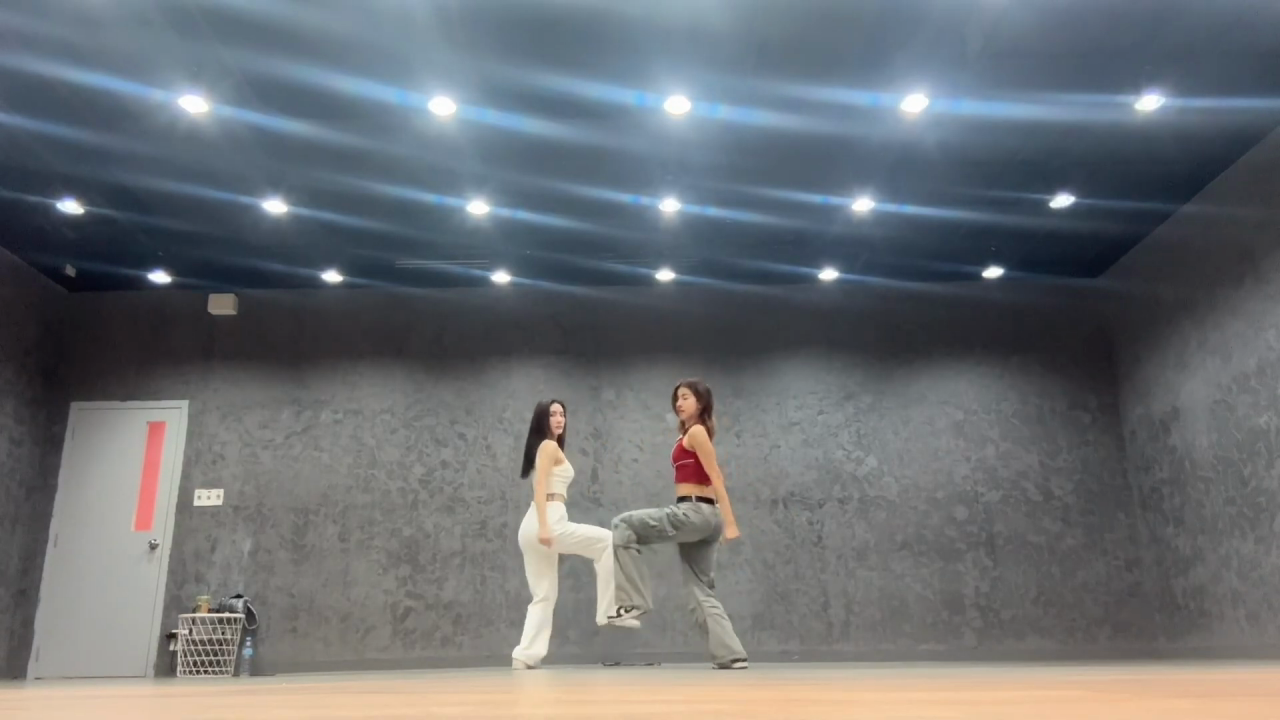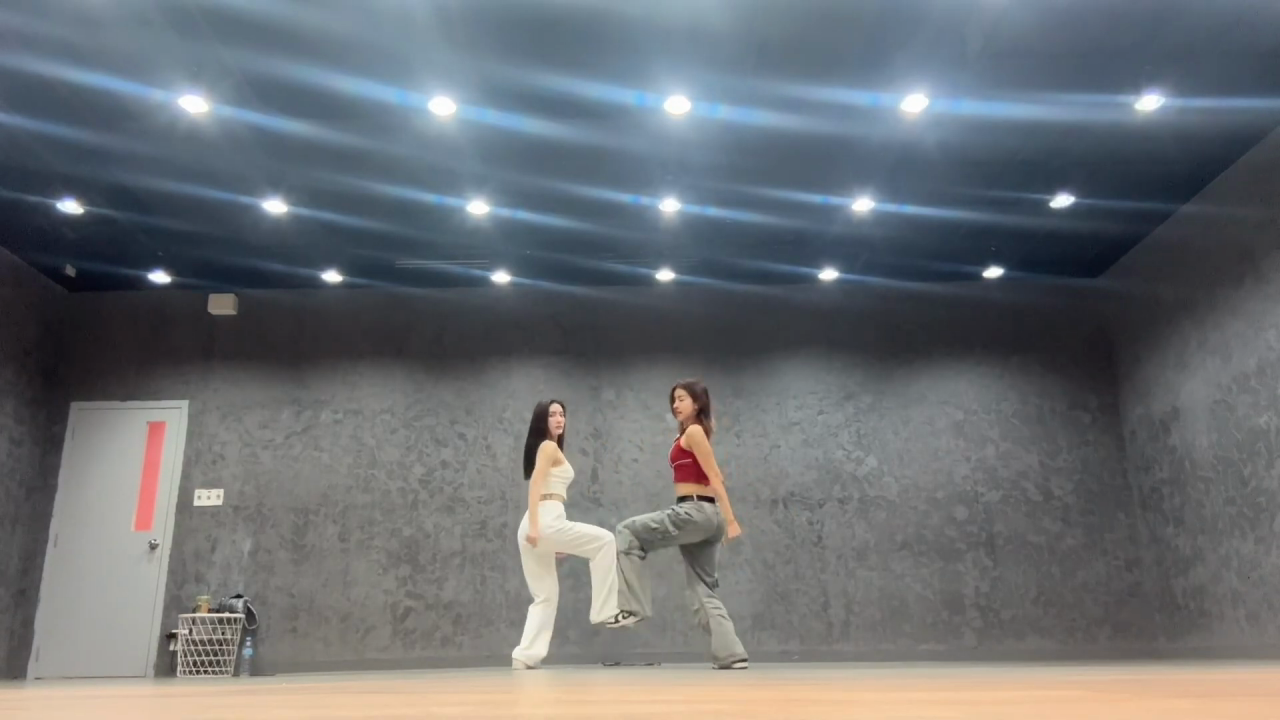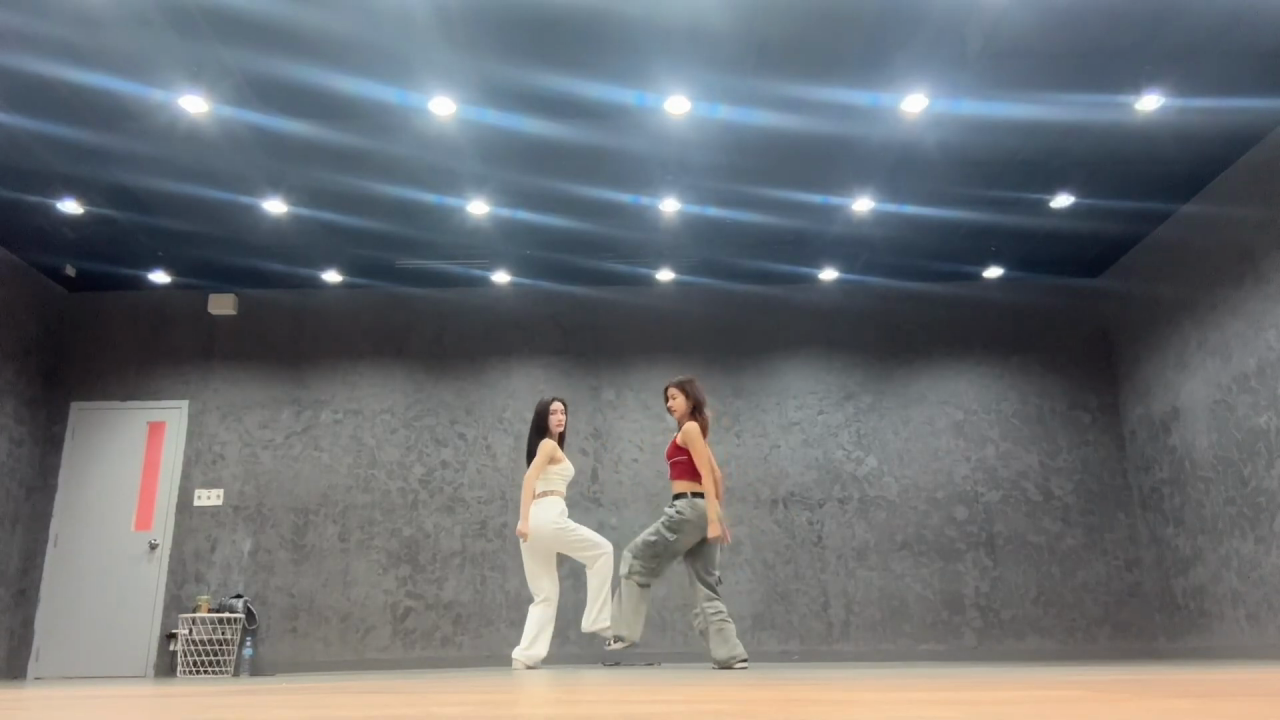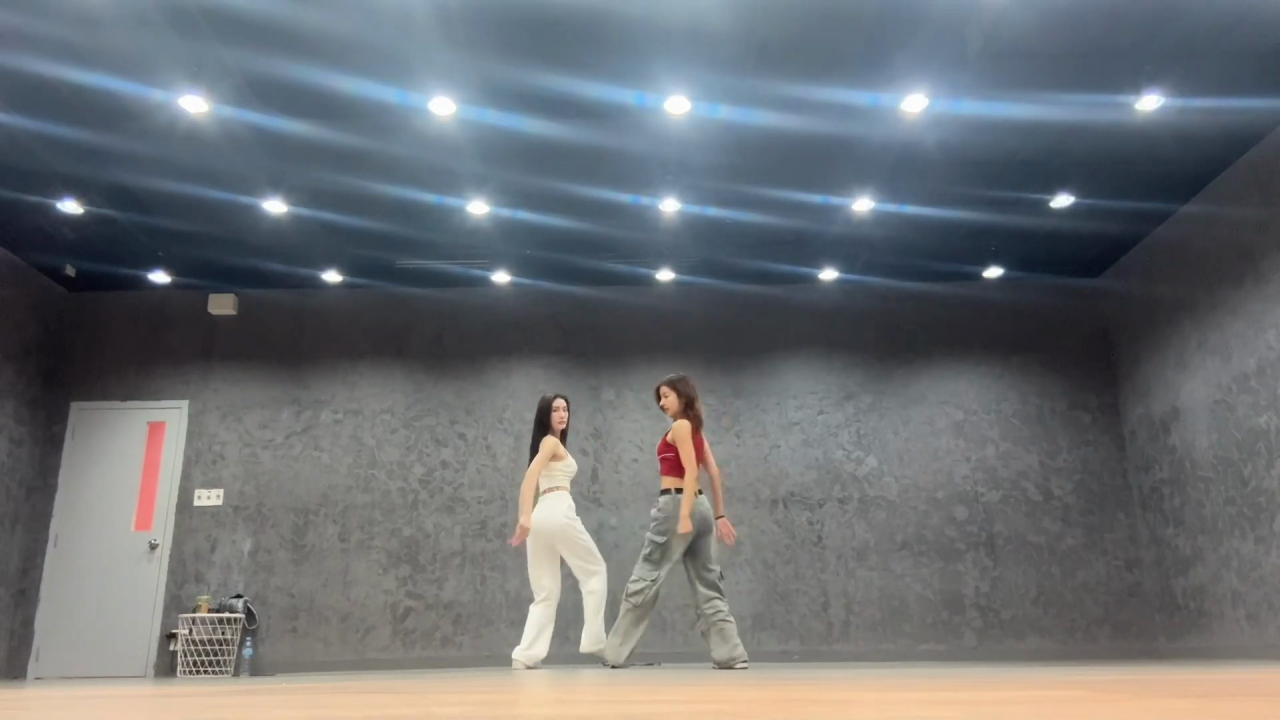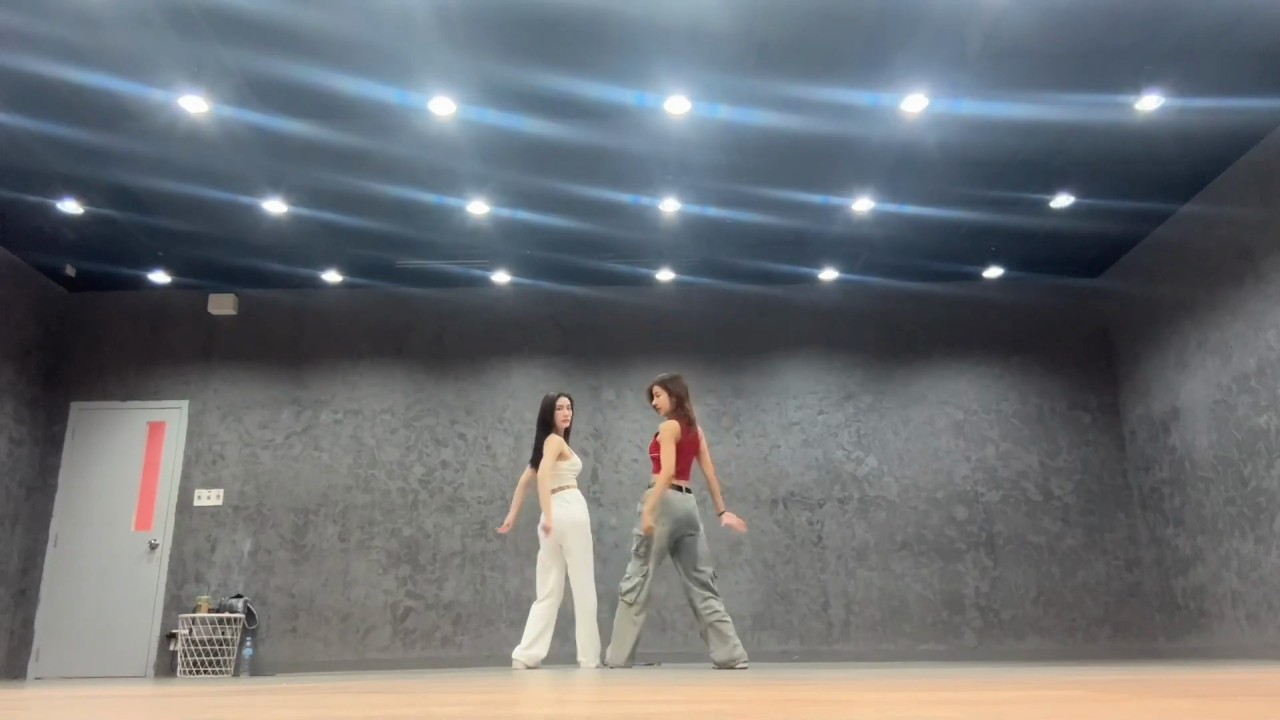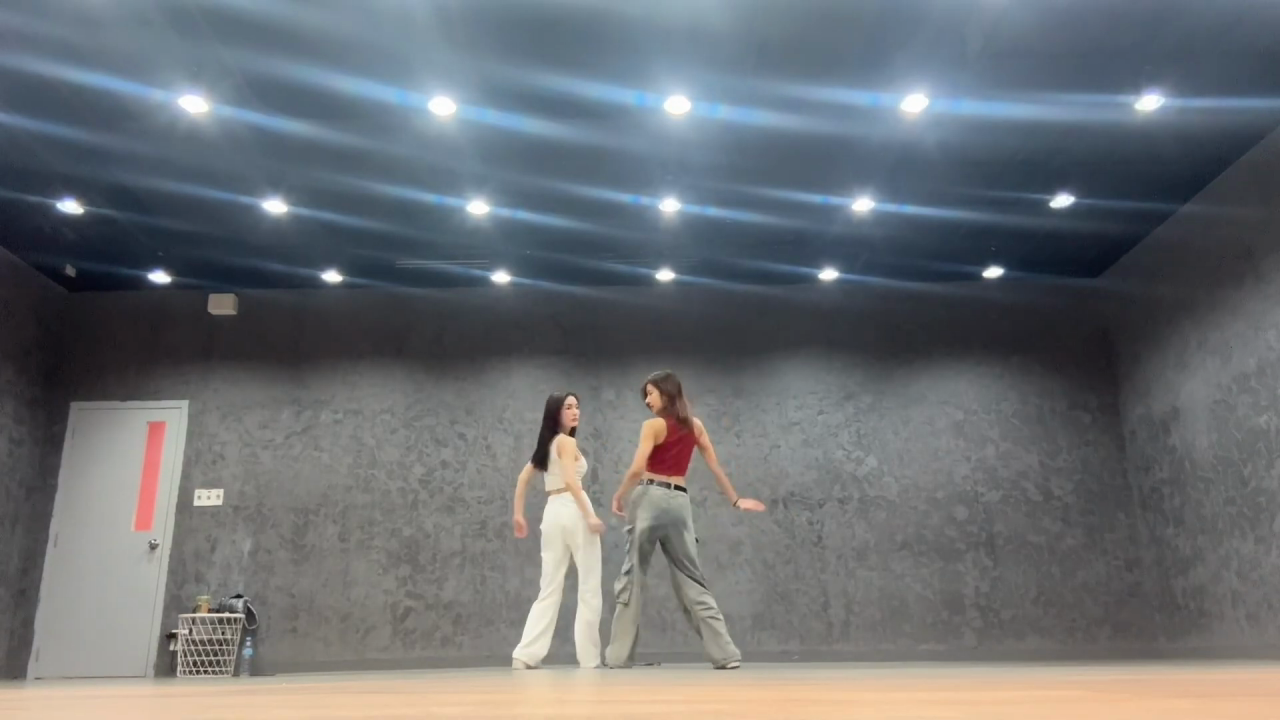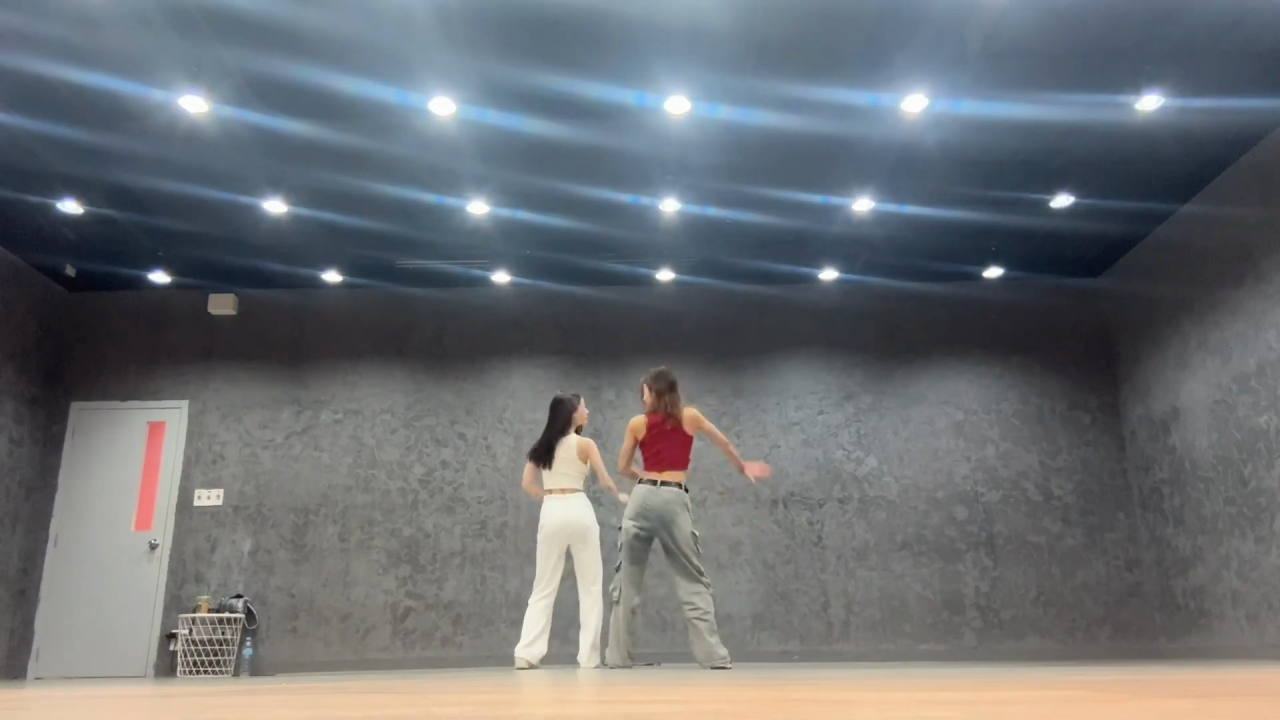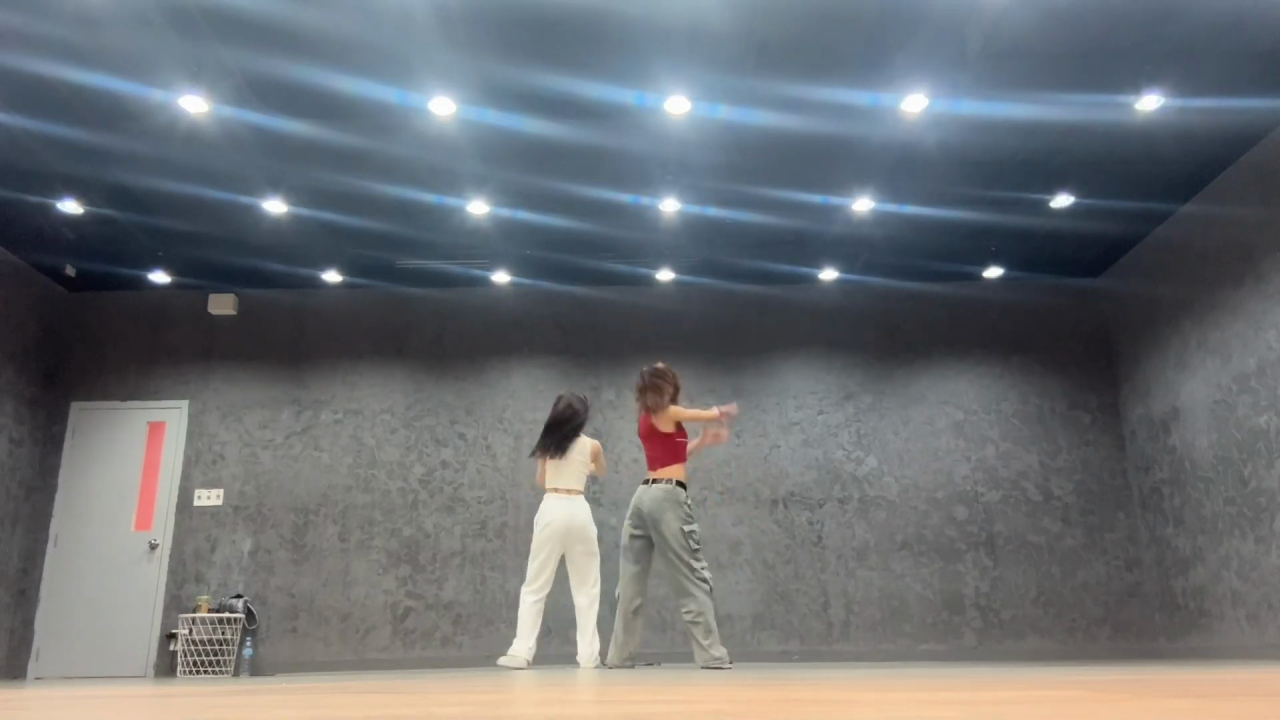
dt=0.1s
person 1, frame 1
left shoulder: (695, 432)
right shoulder: (699, 432)
left elbow: (716, 478)
right elbow: (715, 479)
left wrist: (729, 522)
left hip: (692, 513)
right hip: (705, 515)
left knee: (624, 526)
right knee: (701, 589)
left ankle: (634, 602)
right ankle: (731, 654)
person 1, frame 2
left shoulder: (693, 432)
right shoulder: (697, 433)
left elbow: (714, 477)
right elbow: (717, 477)
left wrist: (730, 519)
right wrist: (722, 517)
left hip: (693, 512)
right hip: (705, 513)
left knee: (628, 532)
right knee: (703, 588)
left ankle: (633, 606)
right ankle: (731, 653)
person 1, frame 3
left shoulder: (689, 428)
right shoulder: (696, 430)
left elbow: (707, 475)
right elbow: (716, 475)
left wrist: (714, 519)
right wrist: (714, 518)
left hip: (687, 510)
right hip: (700, 511)
left knee: (635, 559)
right knee: (706, 589)
left ankle: (625, 632)
right ankle: (731, 654)
person 1, frame 4
left shoulder: (680, 426)
right shoulder: (696, 428)
left elbow: (690, 471)
right elbow: (714, 473)
left wrist: (684, 515)
right wrist: (719, 515)
left hip: (674, 504)
right hip: (699, 507)
left knee: (646, 578)
right knee: (707, 585)
left ankle: (618, 653)
right ankle: (731, 653)
person 1, frame 5
left shoulder: (668, 427)
right shoulder: (694, 428)
left elbow: (666, 471)
right elbow: (709, 472)
left wrist: (648, 510)
right wrist: (723, 511)
left hip: (665, 503)
right hip: (687, 504)
left knee: (638, 579)
right knee: (700, 583)
left ankle: (619, 656)
right ankle: (731, 654)
person 1, frame 6
left shoulder: (653, 425)
right shoulder: (693, 425)
left elbow: (637, 467)
right elbow: (715, 466)
left wrist: (619, 498)
right wrist: (734, 499)
left hip: (647, 499)
right hip: (677, 502)
left knee: (630, 578)
right knee: (691, 581)
left ankle: (618, 655)
right ankle: (725, 654)
person 1, frame 7
left shoulder: (638, 423)
right shoulder: (690, 417)
left elbow: (623, 466)
right elbow: (723, 444)
right wrist: (741, 465)
left hip: (644, 498)
right hip: (675, 500)
left knee: (628, 577)
right knee: (692, 579)
left ankle: (619, 654)
right ankle: (713, 654)
person 1, frame 8
left shoulder: (647, 417)
right shoulder: (668, 413)
right elbow: (714, 415)
left wrist: (707, 438)
right wrist: (724, 412)
left hip: (645, 497)
right hip: (668, 498)
left knee: (632, 580)
right knee: (692, 577)
left ankle: (621, 654)
right ankle: (712, 654)
person 2, frame 1
left shoulder: (540, 449)
right shoulder: (549, 446)
right elbow: (541, 486)
right wrist: (545, 526)
left hip: (532, 527)
right hip: (549, 521)
left knee: (544, 596)
right knee: (608, 542)
left ankle: (525, 655)
right ankle: (611, 610)
person 2, frame 2
left shoulder: (545, 449)
right shoulder: (549, 447)
right elbow: (535, 485)
right wrist: (534, 524)
left hip: (540, 524)
right hip: (547, 521)
left knee: (545, 596)
right knee: (605, 542)
left ankle: (526, 655)
right ankle: (605, 609)
person 2, frame 3
left shoulder: (548, 448)
right shoulder: (548, 445)
right elbow: (529, 480)
right wrist: (524, 519)
left hip: (539, 520)
right hip: (547, 518)
left knee: (544, 596)
right knee: (602, 551)
left ankle: (525, 655)
right ankle: (599, 619)
person 2, frame 4
left shoulder: (548, 445)
right shoulder: (551, 442)
left elbow: (533, 484)
right elbow: (531, 476)
left wrist: (522, 523)
right wrist: (527, 517)
left hip: (542, 522)
right hip: (555, 515)
left knee: (546, 594)
right knee: (594, 572)
left ankle: (526, 655)
right ankle: (594, 640)
person 2, frame 5
left shoulder: (549, 443)
right shoulder: (555, 441)
left elbow: (524, 480)
right elbow: (543, 474)
left wrist: (512, 516)
right wrist: (549, 515)
left hip: (554, 516)
right hip: (569, 510)
left knee: (548, 593)
right knee: (583, 587)
left ankle: (525, 655)
right ankle: (589, 656)
person 2, frame 6
left shoulder: (545, 444)
right shoulder: (569, 443)
left elbow: (522, 480)
right elbow: (571, 479)
left wrist: (518, 515)
right wrist: (589, 514)
left hip: (551, 513)
right hip: (575, 512)
left knee: (550, 591)
right knee: (590, 588)
left ankle: (526, 654)
right ankle: (589, 656)
person 2, frame 7
left shoulder: (544, 445)
right shoulder: (584, 444)
left elbow: (527, 484)
right elbow: (604, 479)
right wrist: (619, 495)
left hip: (550, 512)
right hip: (578, 512)
left knee: (543, 589)
right knee: (591, 588)
left ankle: (527, 652)
right ankle: (589, 656)
person 2, frame 8
left shoulder: (549, 443)
right shoulder: (593, 446)
left hip: (552, 510)
right hip: (580, 512)
left knee: (535, 587)
right knee: (587, 588)
left ankle: (520, 652)
right ankle: (589, 655)
